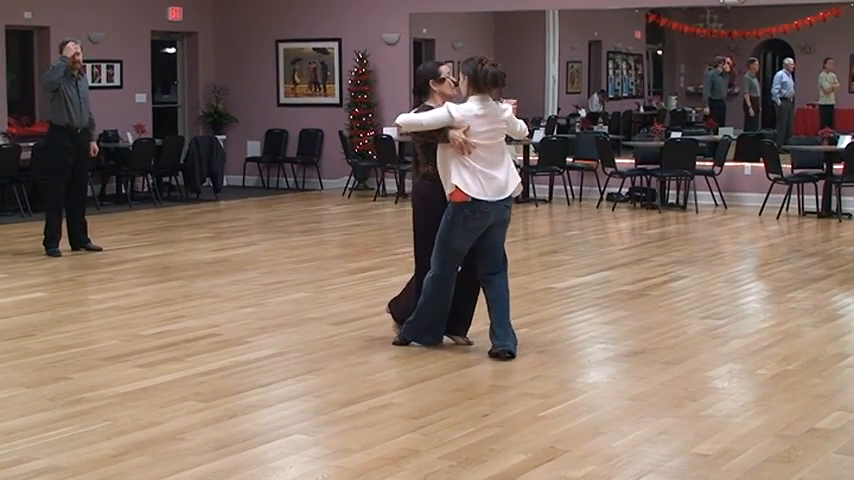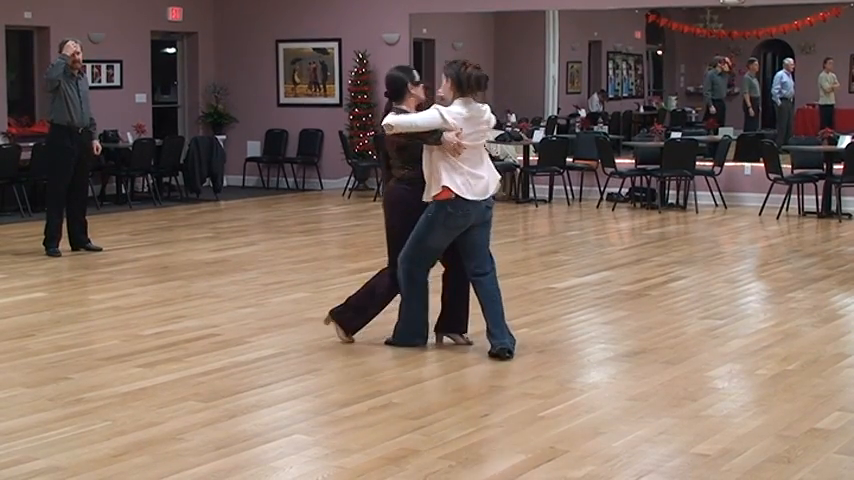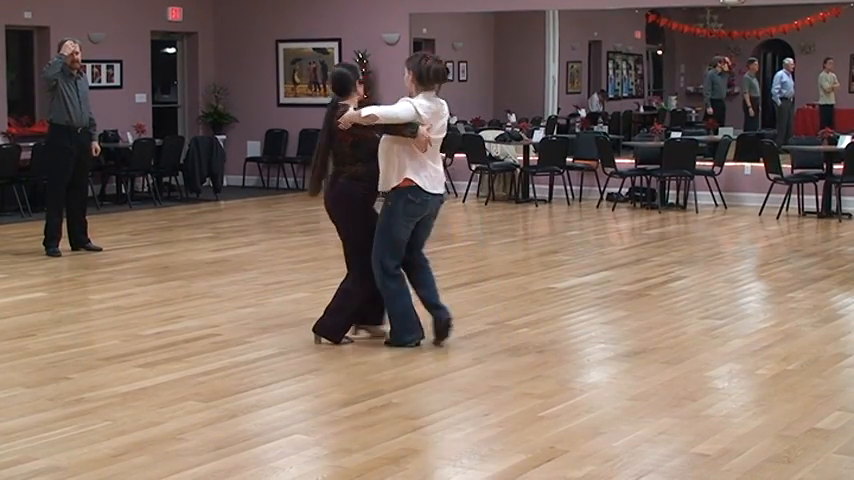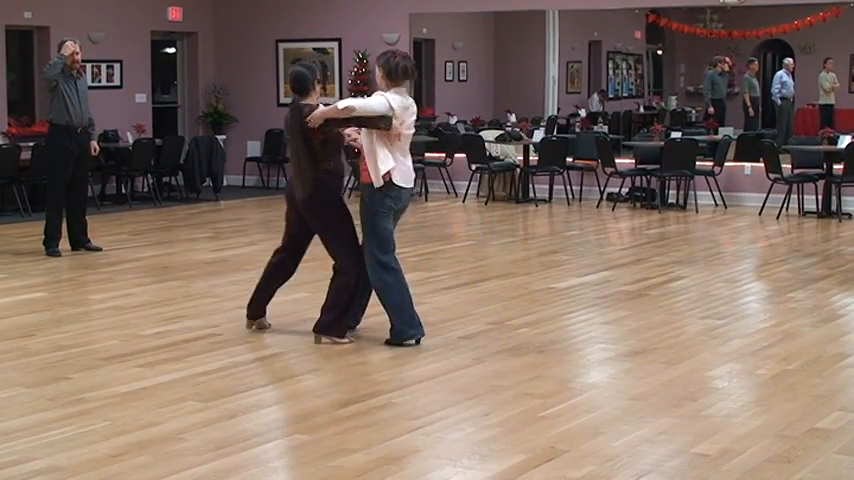
dt=0.4s
person 1, frame 1
left shoulder: (456, 113)
right shoulder: (502, 112)
left elbow: (404, 122)
right elbow: (522, 132)
left wrist: (408, 119)
left hip: (469, 203)
right hip: (501, 201)
left knee: (442, 269)
right knee: (494, 271)
left ankle: (419, 331)
right ankle: (504, 341)
person 1, frame 2
left shoulder: (443, 116)
right shoulder: (483, 113)
left elbow: (393, 124)
left wrist: (389, 122)
left hip: (452, 202)
right hip: (482, 201)
left knee: (412, 264)
right knee: (482, 270)
left ankle: (410, 333)
right ankle: (501, 341)
person 1, frame 3
left shoulder: (411, 107)
right shoulder: (441, 108)
left elbow: (374, 114)
left wrist: (350, 118)
left hip: (408, 192)
right hip: (433, 193)
left knee: (385, 263)
right knee: (414, 257)
left ankle: (406, 332)
right ankle: (439, 314)
person 1, frame 4
left shoulder: (385, 101)
right shoulder: (408, 103)
left elbow: (349, 105)
left wrist: (322, 114)
right wrist: (358, 135)
left hip: (384, 186)
right hip: (402, 186)
left knee: (381, 258)
right knee: (373, 252)
left ankle: (407, 328)
person 2, frame 1
right shoulder: (423, 114)
right elbow: (416, 130)
right wrist: (447, 134)
right hip: (432, 195)
left knee: (473, 263)
right knee: (431, 265)
left ankle: (454, 325)
right ankle: (402, 312)
person 2, frame 2
right shoulder: (398, 118)
right elbow: (406, 132)
right wrist: (441, 137)
left hip: (425, 199)
right hip: (405, 200)
left knee: (456, 260)
right knee: (401, 269)
left ankle: (451, 326)
right ankle: (346, 317)
person 2, frame 3
left shoulder: (341, 114)
right elbow: (379, 122)
right wrist: (414, 130)
left hip: (350, 194)
right hip: (351, 197)
right knee: (364, 265)
left ankle: (367, 318)
right ankle: (330, 329)
person 2, frame 4
left shoulder: (295, 114)
right shoulder: (318, 114)
left wrist: (343, 137)
right wrist: (387, 124)
left hip: (301, 190)
right hip: (321, 192)
left knee: (289, 251)
right knee: (349, 259)
left ankle: (256, 313)
right ankle: (330, 328)
person 3, frame 1
left shoulder: (83, 79)
right shoulder: (59, 78)
right elbow: (48, 80)
left wrist: (91, 138)
right wrist: (64, 57)
left hip: (81, 138)
right hip: (60, 137)
left knee: (79, 192)
right knee: (56, 192)
left ankle: (80, 239)
right ankle: (51, 242)
person 3, frame 2
left shoulder: (83, 79)
right shoulder: (59, 78)
right elbow: (50, 76)
left wrist: (93, 137)
right wrist: (64, 55)
left hip: (82, 137)
right hip: (62, 136)
left knee: (80, 192)
right knee: (57, 191)
left ankle: (80, 239)
right ankle: (52, 242)
person 3, frame 3
left shoulder: (83, 79)
right shoulder: (58, 77)
right elbow: (47, 74)
left wrist: (93, 138)
right wrist: (61, 55)
left hip: (82, 137)
right hip: (61, 136)
left knee: (80, 192)
right knee: (57, 191)
left ankle: (80, 239)
right ankle: (51, 242)
person 3, frame 4
left shoulder: (82, 79)
right shoulder: (58, 77)
right elbow: (47, 75)
left wrist: (92, 137)
right wrist: (62, 55)
left hip: (81, 137)
right hip: (60, 136)
left knee: (79, 192)
right knee: (57, 191)
left ankle: (80, 238)
right ankle: (51, 242)
